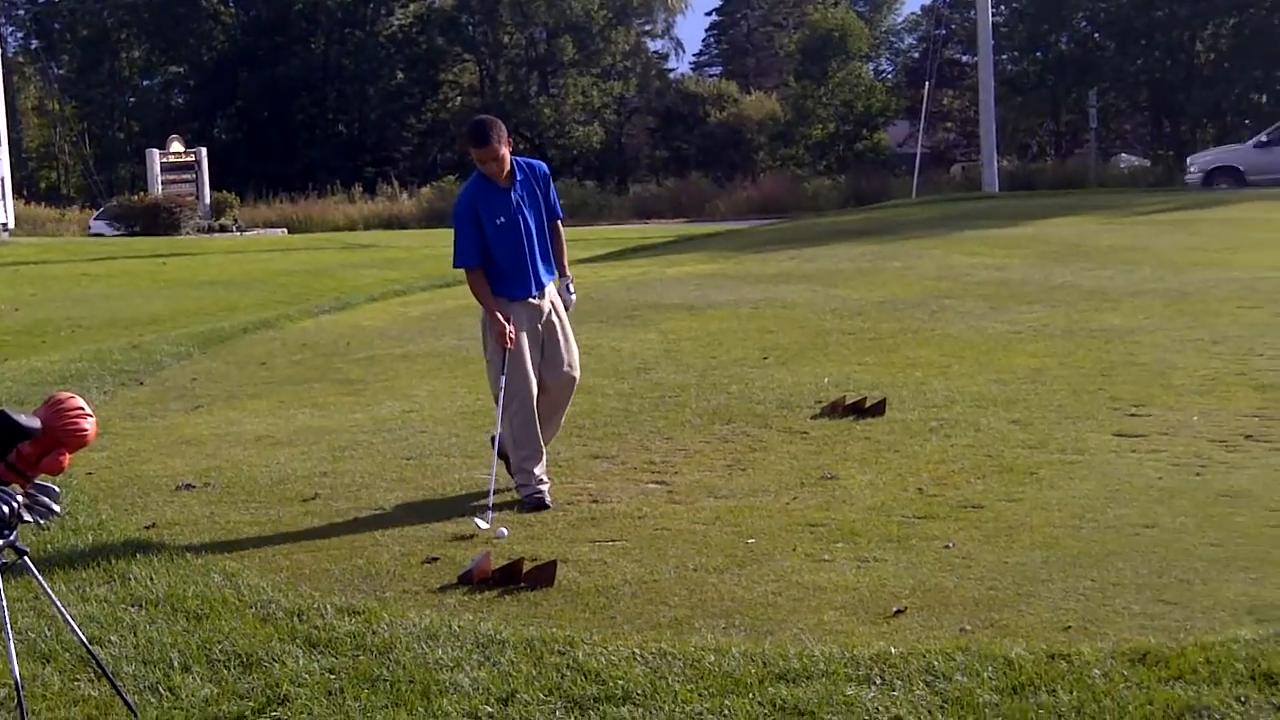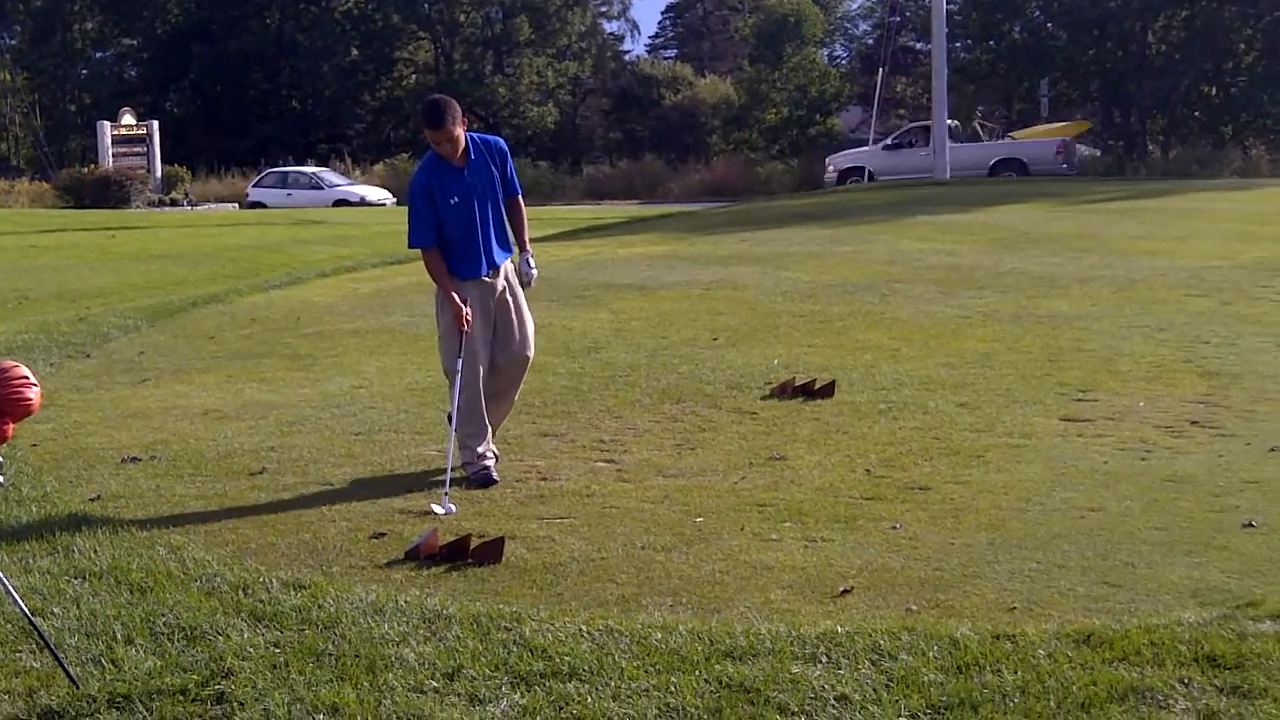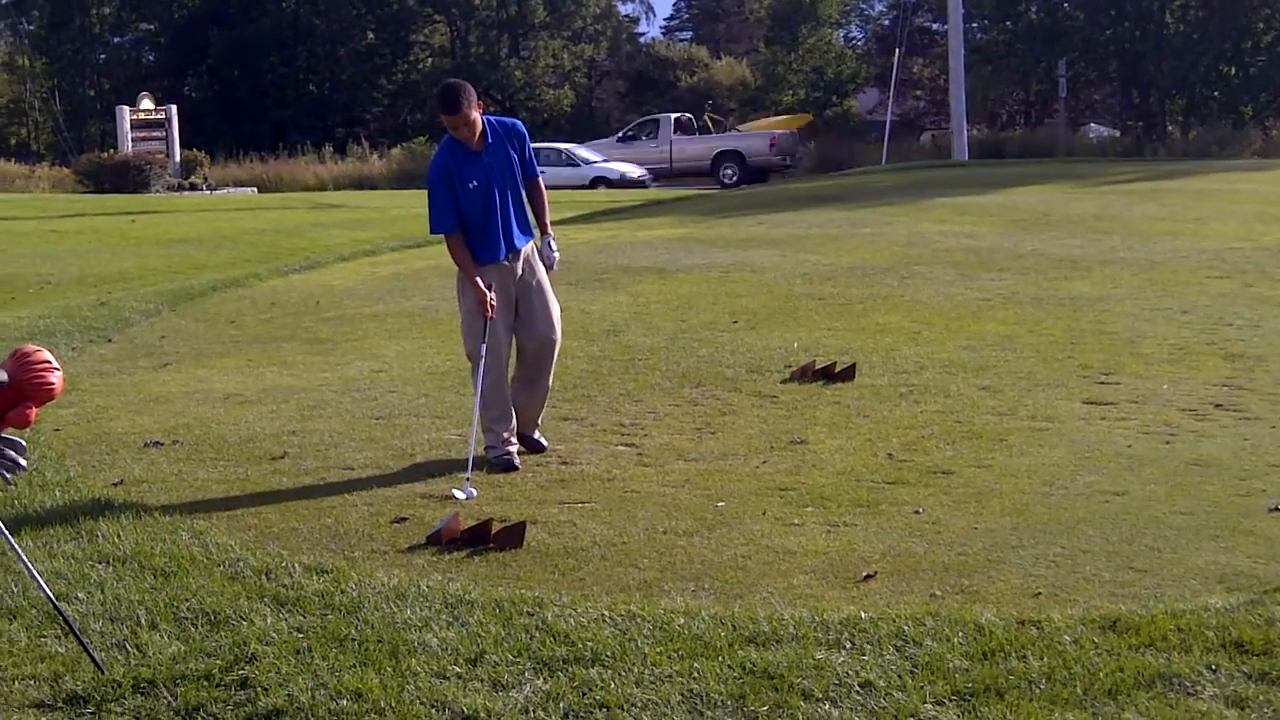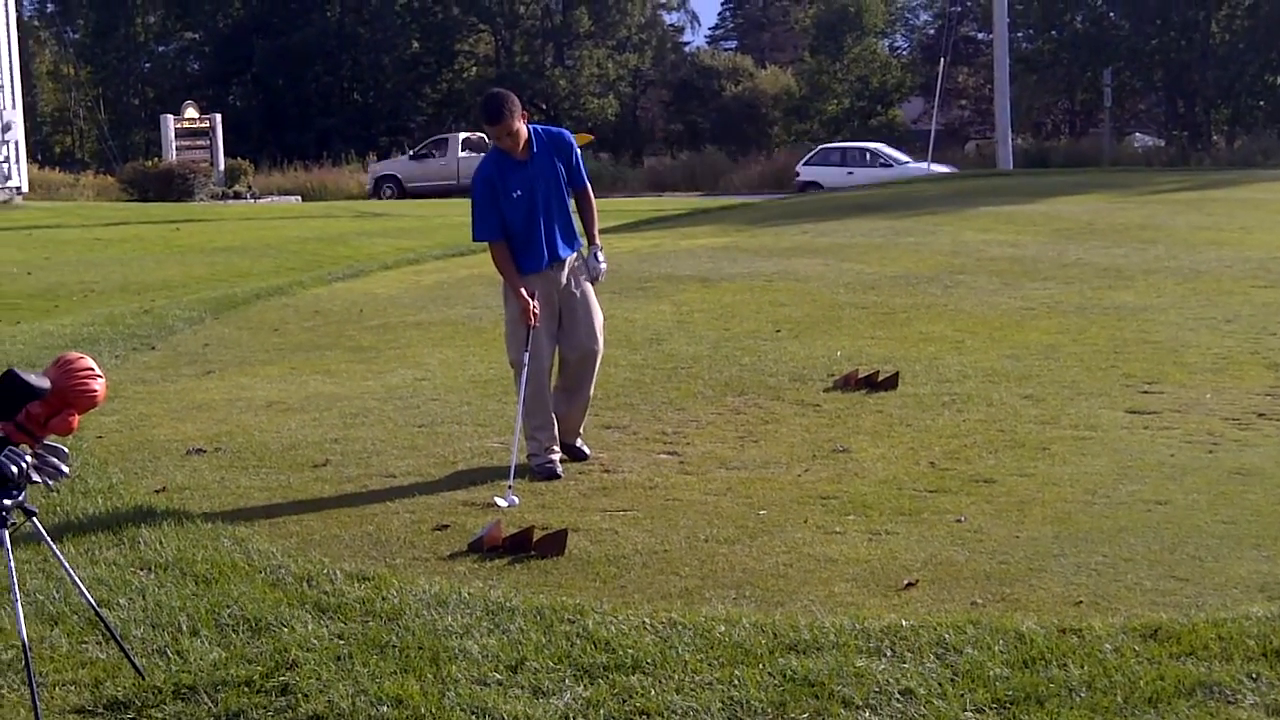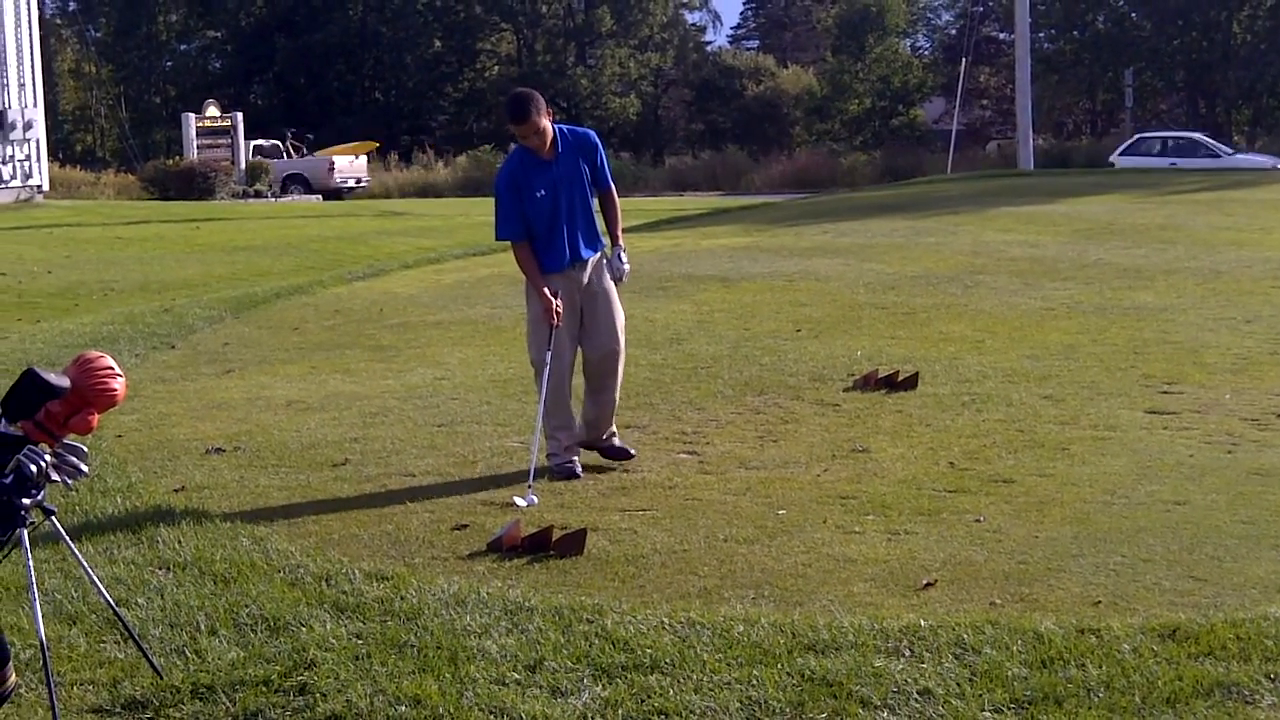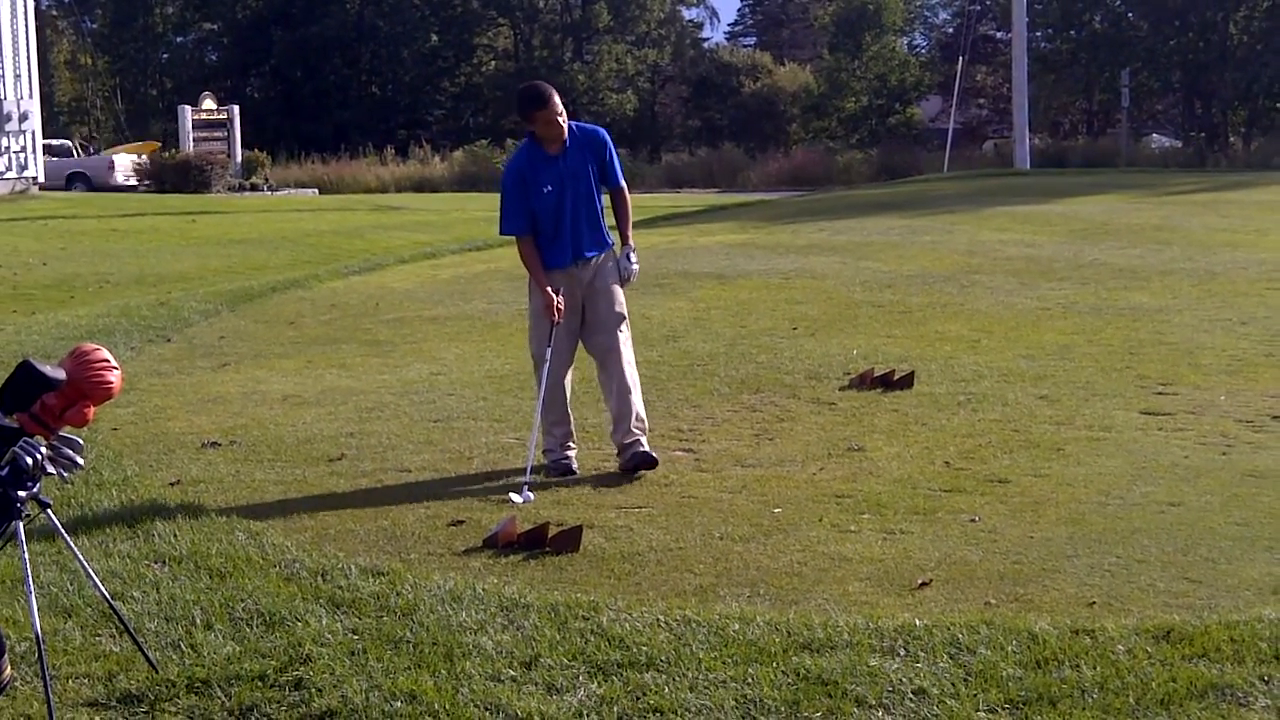
dt=0.4s
person 1, frame 1
left shoulder: (537, 174)
right shoulder: (469, 201)
right elbow: (472, 268)
left wrist: (565, 277)
right wrist: (495, 315)
left hip: (546, 293)
right hip: (507, 305)
left knee: (565, 375)
right knee: (519, 393)
left ankle: (514, 446)
right ankle: (531, 481)
person 1, frame 2
left shoulder: (495, 150)
right shoulder: (425, 180)
left elbow: (513, 201)
right elbow: (428, 248)
left wrist: (525, 253)
right wrist: (452, 296)
left hip: (502, 269)
right hip: (461, 283)
left knee: (518, 352)
right knee: (468, 371)
left ankle: (479, 425)
right ankle: (477, 457)
person 1, frame 3
left shoulder: (513, 132)
right shoulder: (443, 166)
left elbow: (533, 183)
right elbow: (451, 233)
left wrist: (547, 235)
right wrist: (475, 281)
left hip: (525, 252)
right hip: (483, 267)
left knee: (545, 336)
right knee: (490, 355)
left ankle: (526, 423)
right ankle: (501, 441)
person 1, frame 4
left shoulder: (560, 143)
right shoulder: (487, 175)
left elbow: (582, 193)
right elbow: (495, 241)
left wrist: (594, 246)
right wrist: (519, 291)
left hip: (571, 263)
right hip: (527, 277)
left knee: (588, 347)
right knee: (534, 365)
left ankle: (567, 429)
right ankle: (542, 449)
person 1, frame 5
left shoulder: (585, 143)
right shoulder: (511, 175)
left elbow: (607, 194)
right elbow: (519, 241)
left wrist: (618, 247)
right wrist: (541, 291)
left hip: (594, 262)
right hip: (549, 276)
left knee: (609, 349)
right knee: (555, 366)
left ankle: (599, 432)
right ankle: (562, 450)
person 1, frame 6
left shoulder: (595, 140)
right shoulder: (518, 170)
left elbow: (618, 192)
right elbow: (523, 236)
left wrist: (627, 247)
right wrist: (544, 287)
left hip: (600, 262)
right hip: (552, 274)
left knee: (616, 350)
right knee: (553, 364)
left ankle: (633, 442)
right ankle: (559, 449)
